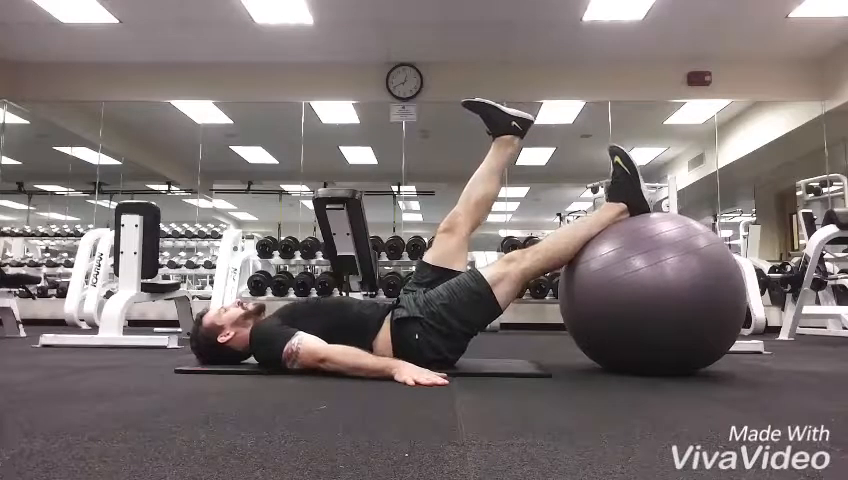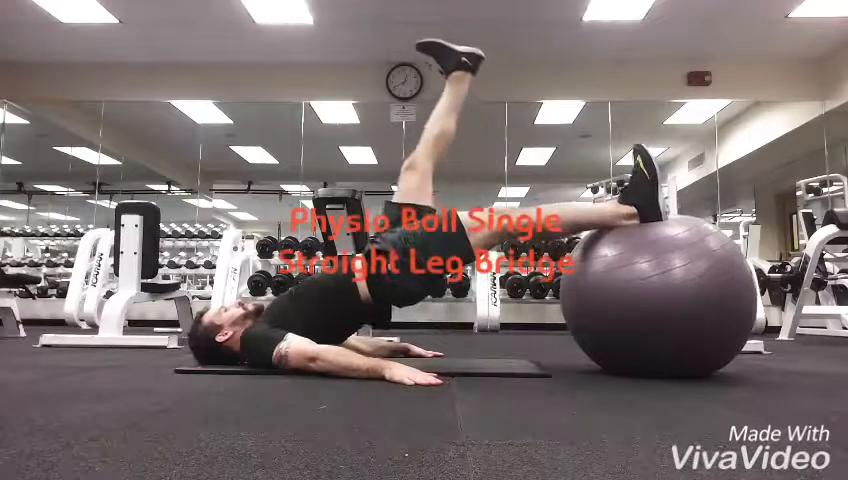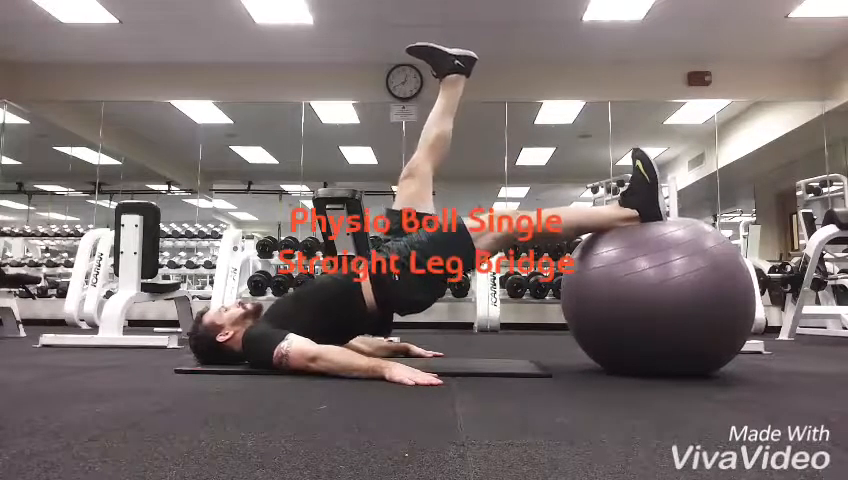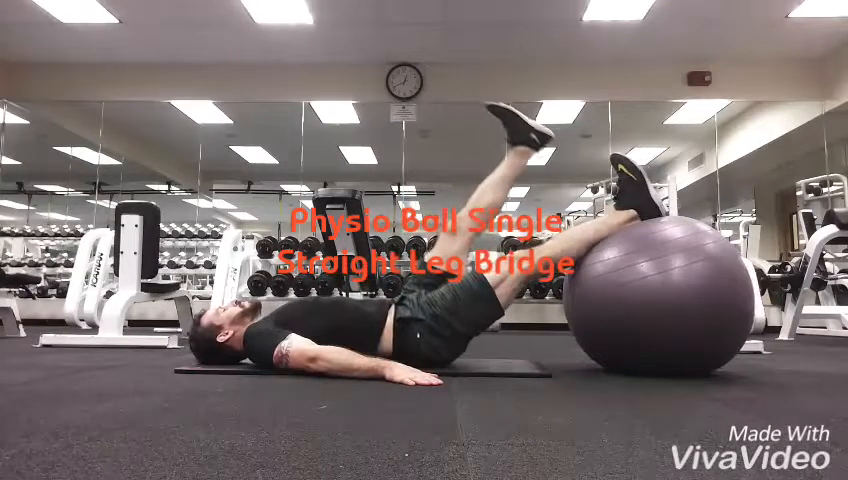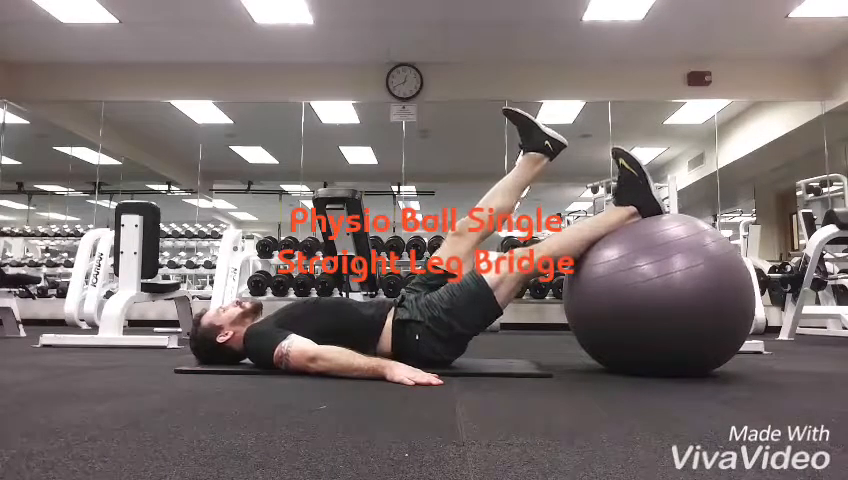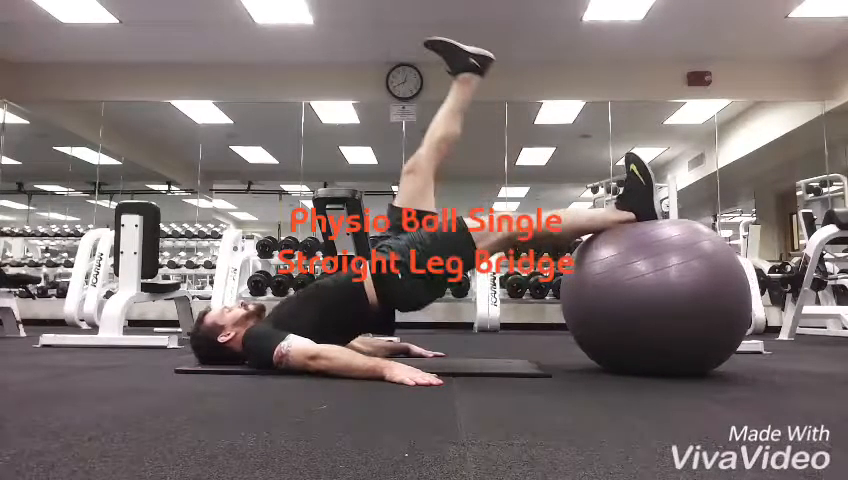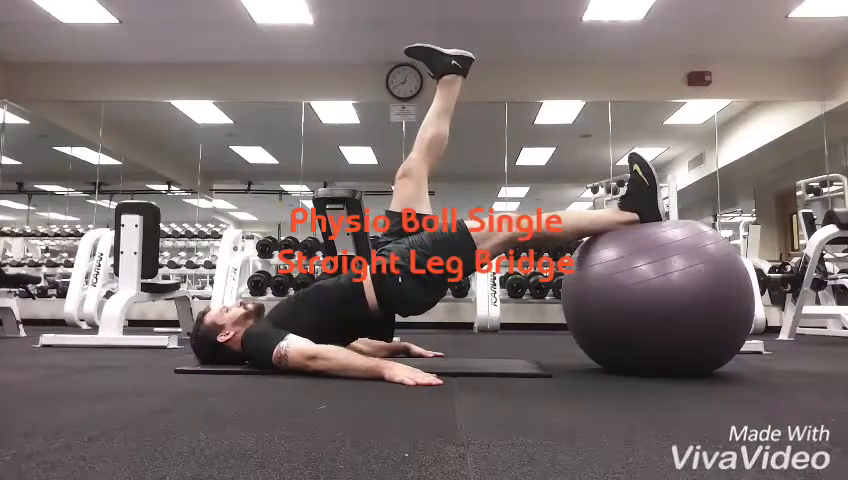
dt=0.7s
person 1, frame 1
left shoulder: (276, 324)
right shoulder: (266, 338)
right elbow: (323, 355)
right wrist: (395, 365)
left hip: (405, 313)
right hip: (415, 333)
left knee: (454, 227)
right knee: (519, 262)
left ankle: (505, 138)
right ankle: (619, 207)
person 1, frame 2
left shoulder: (269, 324)
right shoulder: (257, 341)
left elbow: (338, 339)
right elbow: (313, 357)
right wrist: (388, 369)
left hip: (383, 261)
right hip: (392, 268)
left knee: (416, 167)
right knee: (505, 219)
left ankle: (458, 76)
right ankle: (629, 210)
person 1, frame 3
left shoulder: (270, 325)
right shoulder: (258, 341)
left elbow: (344, 339)
right elbow: (312, 356)
right wrist: (387, 368)
left hip: (388, 267)
right hip: (397, 278)
left knee: (417, 172)
right knee: (508, 223)
left ankle: (452, 77)
right ankle: (632, 211)
person 1, frame 4
left shoulder: (271, 325)
right shoulder: (259, 340)
right elbow: (314, 357)
right wrist: (389, 366)
left hip: (406, 310)
right hip: (419, 332)
left knee: (459, 228)
right knee: (522, 260)
left ankle: (522, 147)
right ankle: (630, 214)
person 1, frame 5
left shoulder: (272, 327)
right shoulder: (259, 340)
right elbow: (314, 357)
right wrist: (388, 367)
left hip: (406, 311)
right hip: (418, 333)
left knee: (463, 233)
right knee: (522, 258)
left ankle: (536, 152)
right ankle: (629, 210)
person 1, frame 6
left shoulder: (271, 327)
right shoulder: (260, 342)
left elbow: (343, 339)
right elbow: (313, 357)
right wrist: (387, 369)
left hip: (388, 264)
right hip: (398, 274)
left knee: (417, 169)
right knee: (511, 227)
left ankle: (466, 77)
right ankle: (625, 214)
person 1, frame 7
left shoulder: (270, 327)
right shoulder: (257, 341)
left elbow: (344, 339)
right elbow: (311, 356)
right wrist: (386, 368)
left hip: (388, 266)
right hip: (399, 279)
left knee: (412, 173)
right knee: (514, 225)
left ankle: (449, 79)
right ankle: (632, 213)
